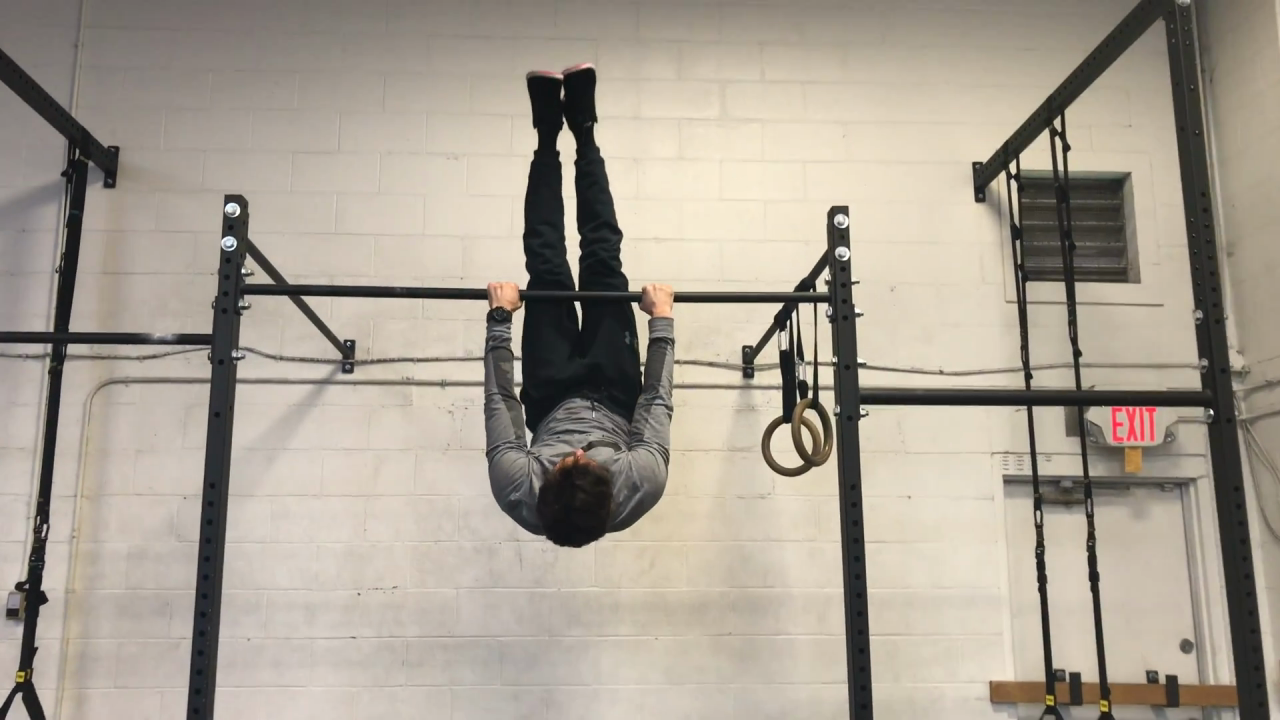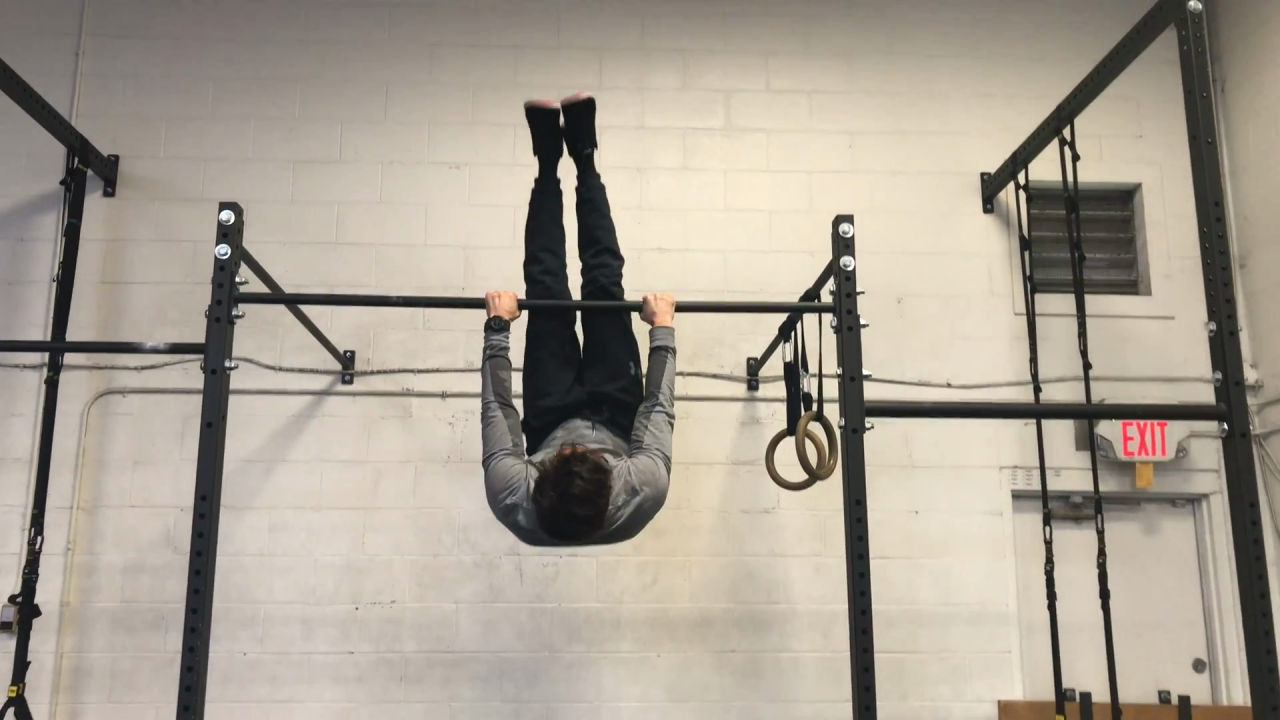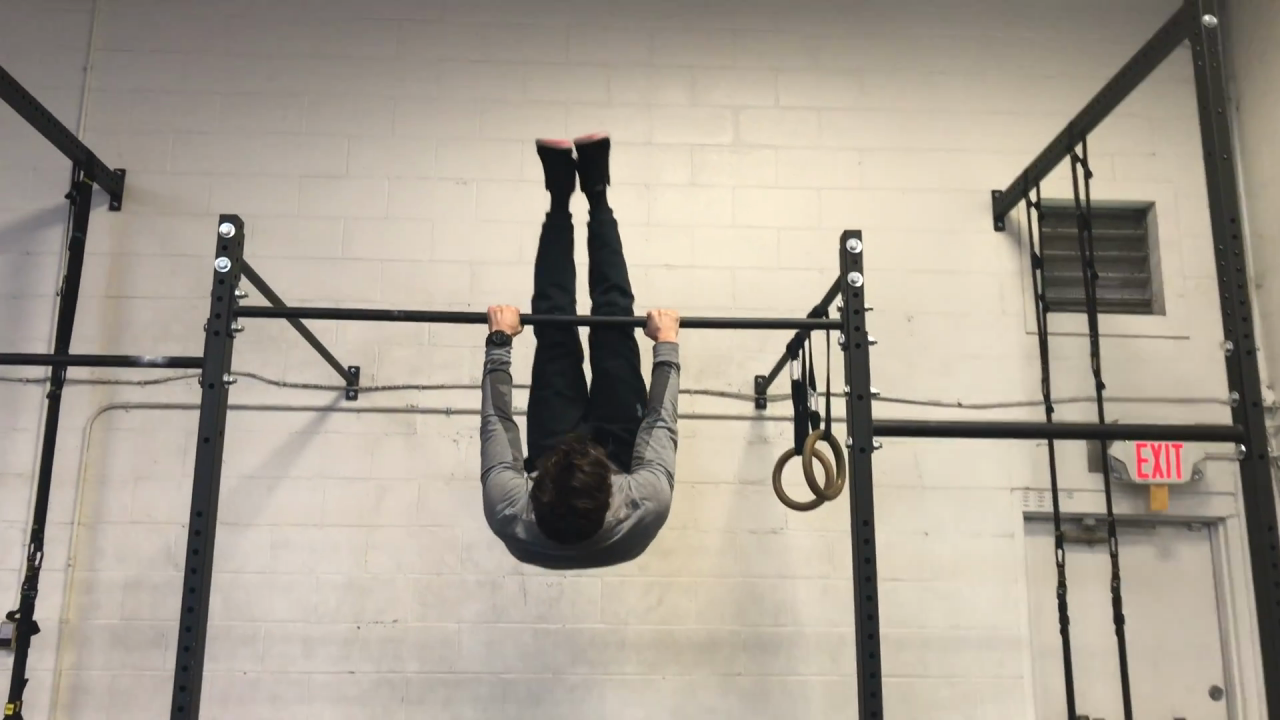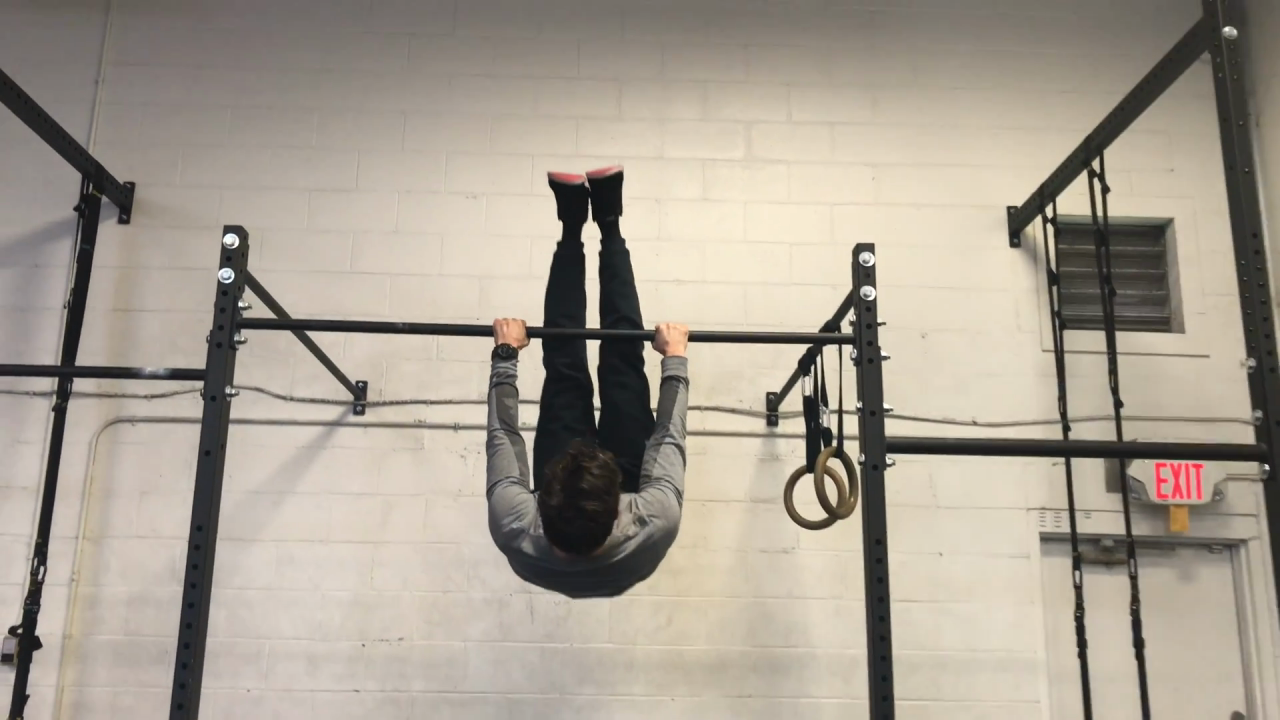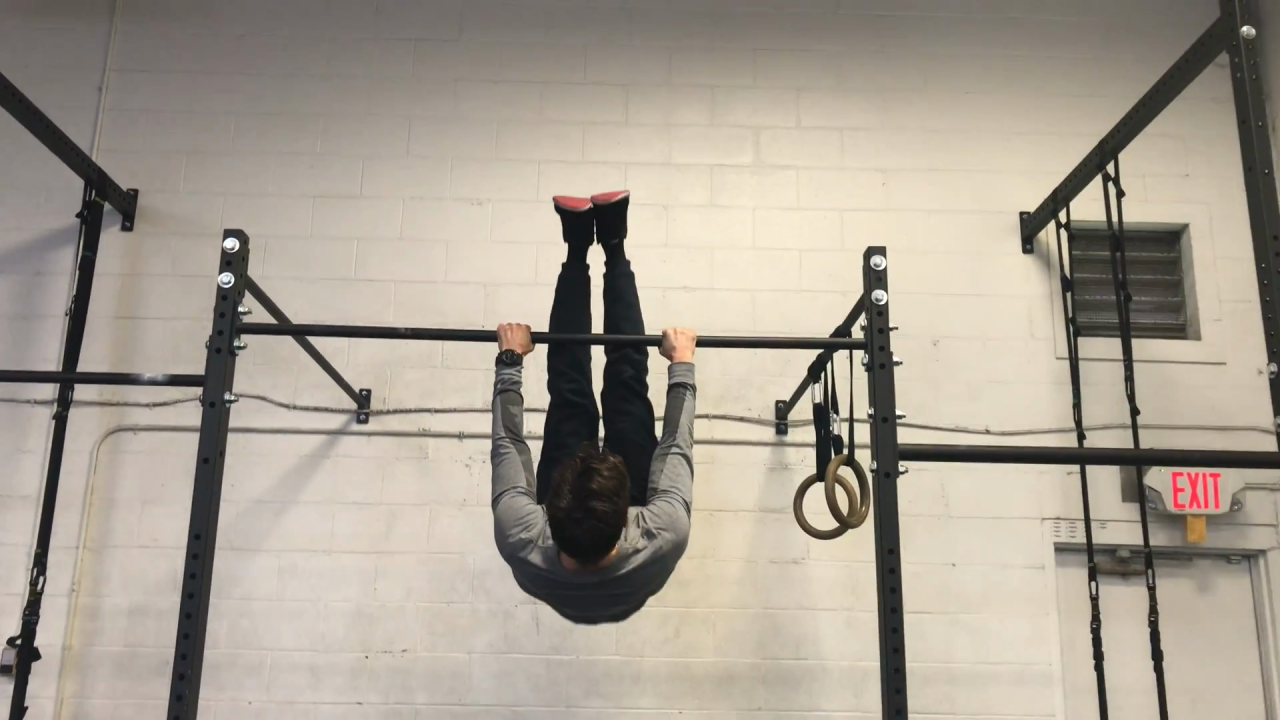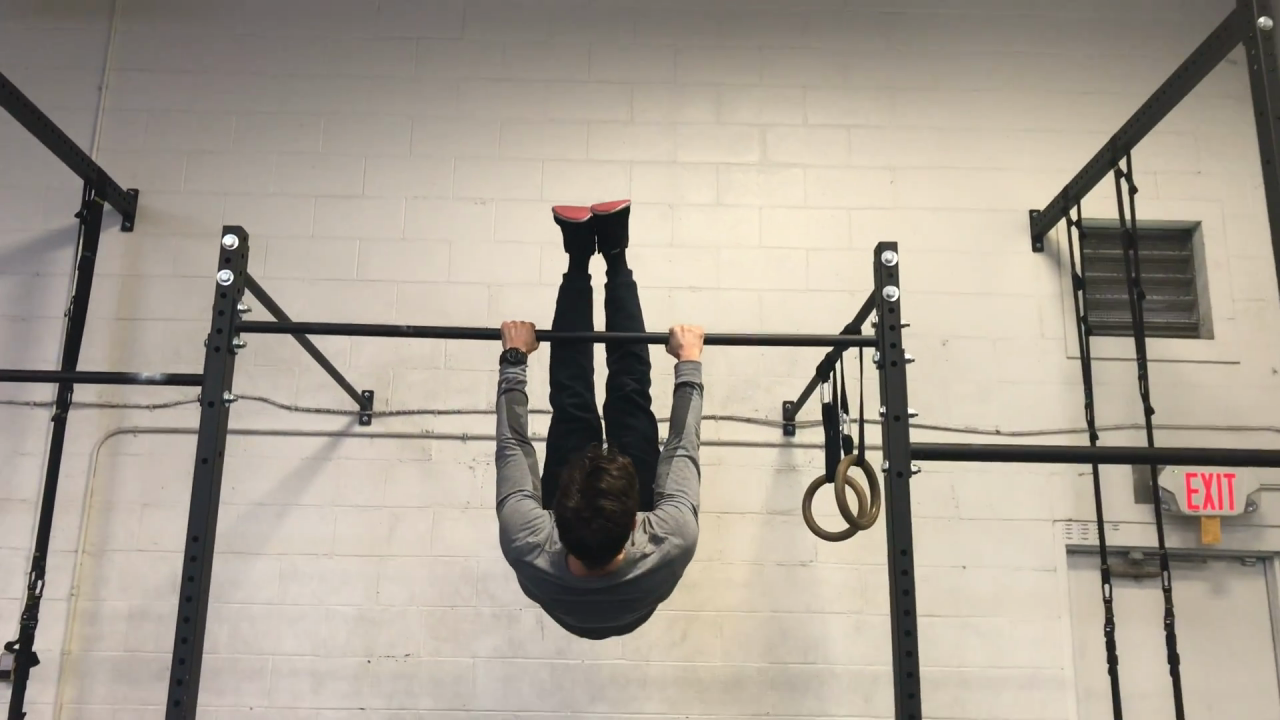
dt=0.2s
person 1, frame 1
left shoulder: (519, 495)
right shoulder: (640, 489)
left elbow: (499, 400)
right elbow: (657, 401)
left wrist: (499, 319)
right wrist: (661, 322)
left hip: (551, 404)
right hip: (612, 403)
left knee: (548, 278)
right knee: (603, 271)
left ankle: (550, 135)
right ankle: (582, 133)
person 1, frame 2
left shoulder: (514, 505)
right shoulder: (640, 499)
left elbow: (496, 408)
right elbow: (658, 408)
left wrist: (498, 328)
right wrist: (662, 332)
left hip: (550, 423)
right hip: (614, 423)
left knee: (548, 301)
right knee: (605, 294)
left ankle: (550, 163)
right ankle: (583, 158)
person 1, frame 3
left shoulder: (513, 522)
right shoulder: (643, 515)
left elbow: (496, 421)
right elbow: (661, 424)
left wrist: (499, 343)
right wrist: (666, 348)
left hip: (550, 449)
right hip: (616, 451)
left knee: (556, 340)
right knee: (614, 332)
left ankle: (561, 200)
right ankle: (595, 194)
person 1, frame 4
left shoulder: (519, 539)
right shoulder: (650, 534)
left elbow: (502, 436)
right elbow: (669, 440)
left wrist: (505, 356)
right wrist: (675, 362)
right hip: (624, 477)
left knee: (565, 370)
right knee: (622, 364)
left ankle: (573, 228)
right ankle: (608, 224)
person 1, frame 5
left shoulder: (525, 548)
right shoulder: (659, 545)
left elbow: (506, 443)
right elbow: (676, 447)
left wrist: (510, 361)
right wrist: (682, 367)
left knee: (569, 396)
right knee: (626, 387)
left ankle: (578, 249)
right ankle: (612, 247)
person 1, frame 6
left shoulder: (530, 551)
right shoulder: (669, 548)
left elbow: (512, 445)
right elbow: (682, 448)
left wrist: (514, 360)
right wrist: (689, 365)
left knee: (571, 407)
right knee: (630, 400)
left ankle: (580, 259)
right ankle: (614, 258)
